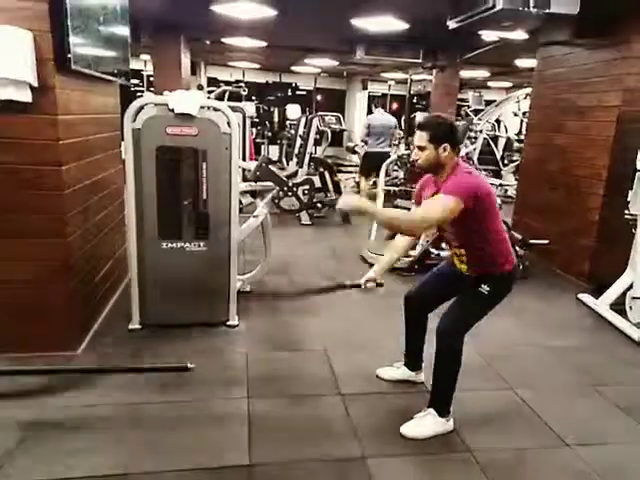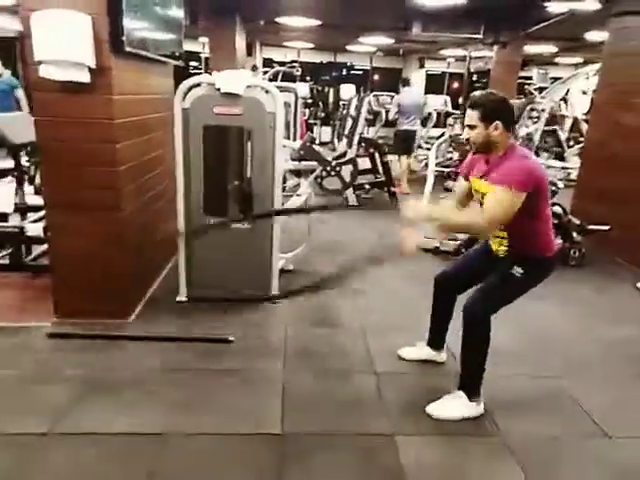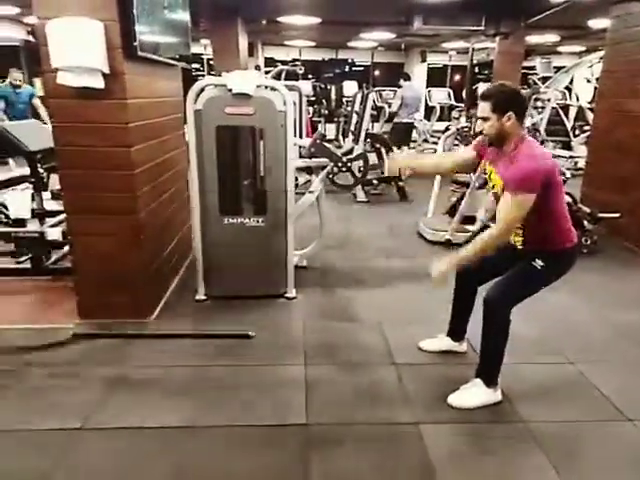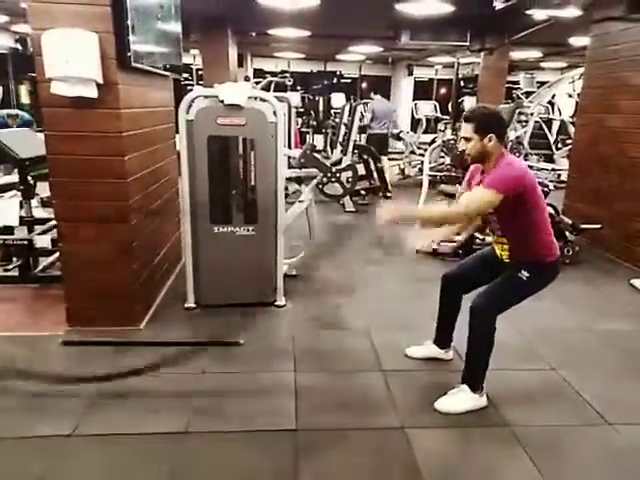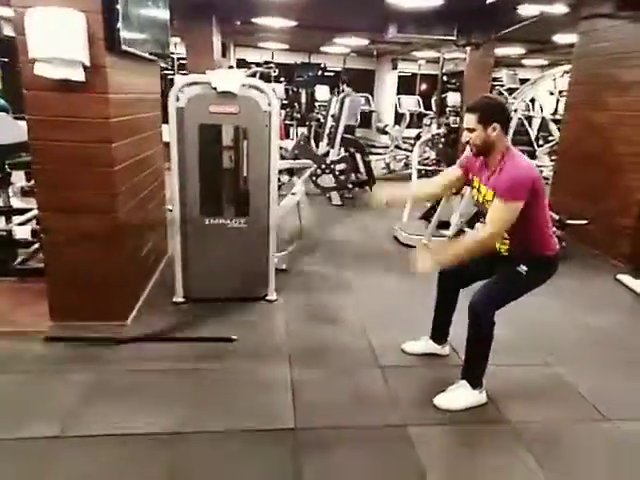
dt=1s
person 1, frame 1
left shoulder: (465, 183)
right shoulder: (430, 180)
left elbow: (420, 225)
right elbow: (410, 231)
left wrist: (363, 206)
right wrist: (380, 267)
left hip: (493, 274)
right hip: (462, 263)
left knee: (448, 330)
right knee: (414, 300)
left ankle: (440, 415)
right ankle: (412, 367)
person 1, frame 2
left shoulder: (521, 169)
right shoulder: (476, 159)
left elbow: (484, 222)
right elbow: (456, 203)
left wrist: (428, 214)
right wrist: (420, 233)
left hip: (532, 257)
right hip: (499, 245)
left knee: (477, 309)
right knee: (446, 281)
left ankle: (469, 397)
right ankle: (434, 347)
person 1, frame 3
left shoulder: (530, 166)
right shoulder: (490, 146)
left elbow: (501, 230)
right elbow: (449, 163)
left wrist: (453, 261)
right wrist: (410, 161)
left hip: (553, 250)
right hip: (520, 239)
left knee: (497, 300)
right knee: (467, 274)
left ankle: (487, 386)
right ankle: (455, 338)
person 1, frame 4
left shoulder: (509, 174)
right shoulder: (479, 168)
left elbow: (458, 214)
right elbow: (465, 217)
left wrist: (403, 213)
left hip: (537, 262)
right hip: (506, 250)
left knee: (482, 308)
right knee: (452, 281)
left ankle: (473, 391)
right ankle: (441, 346)
person 1, frame 5
left shoulder: (517, 174)
right shoulder: (476, 159)
left elbow: (489, 234)
right elbow: (437, 187)
left wrist: (439, 256)
right wrist: (395, 193)
left hip: (535, 257)
right hip: (504, 247)
left knee: (481, 305)
right knee: (449, 276)
left ankle: (472, 387)
right ankle: (438, 341)
